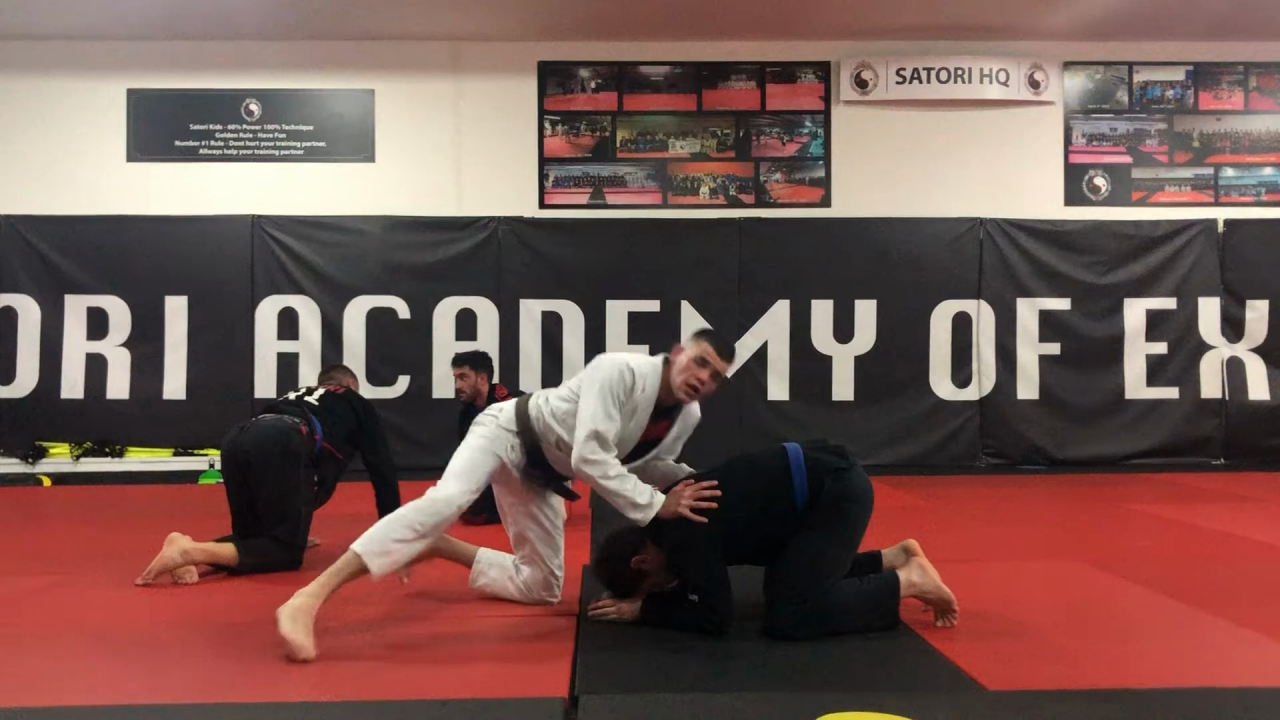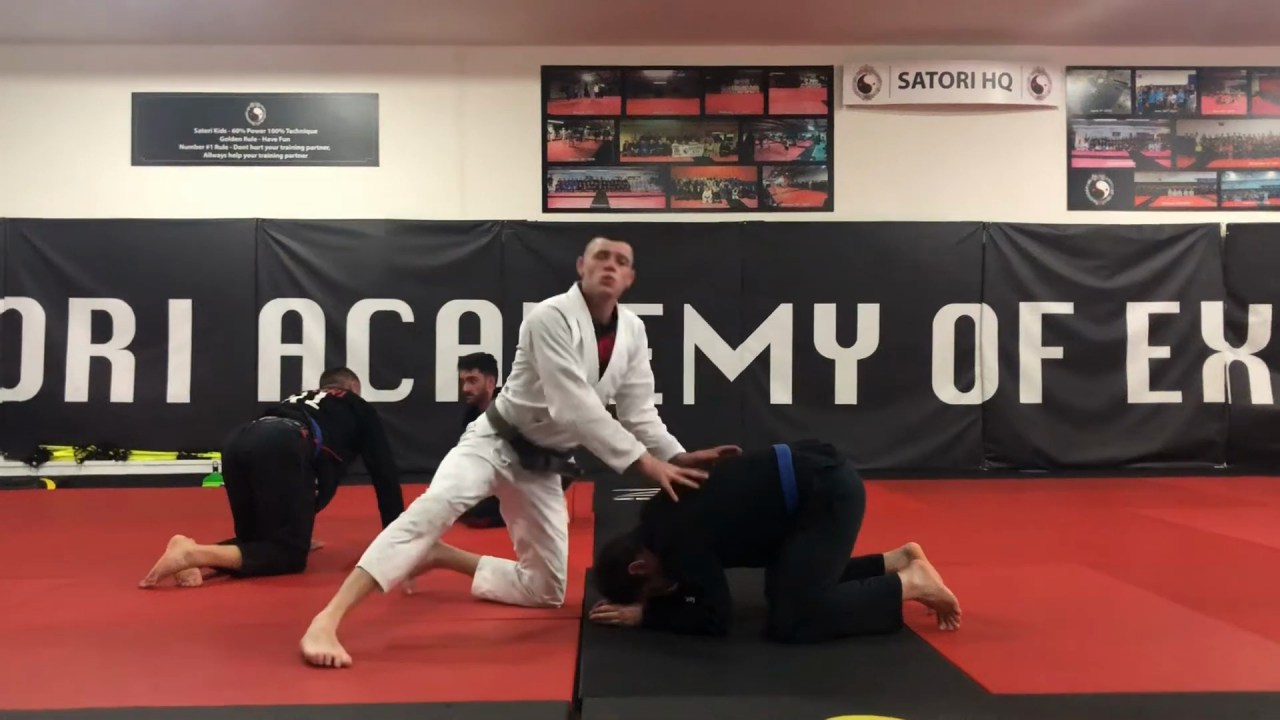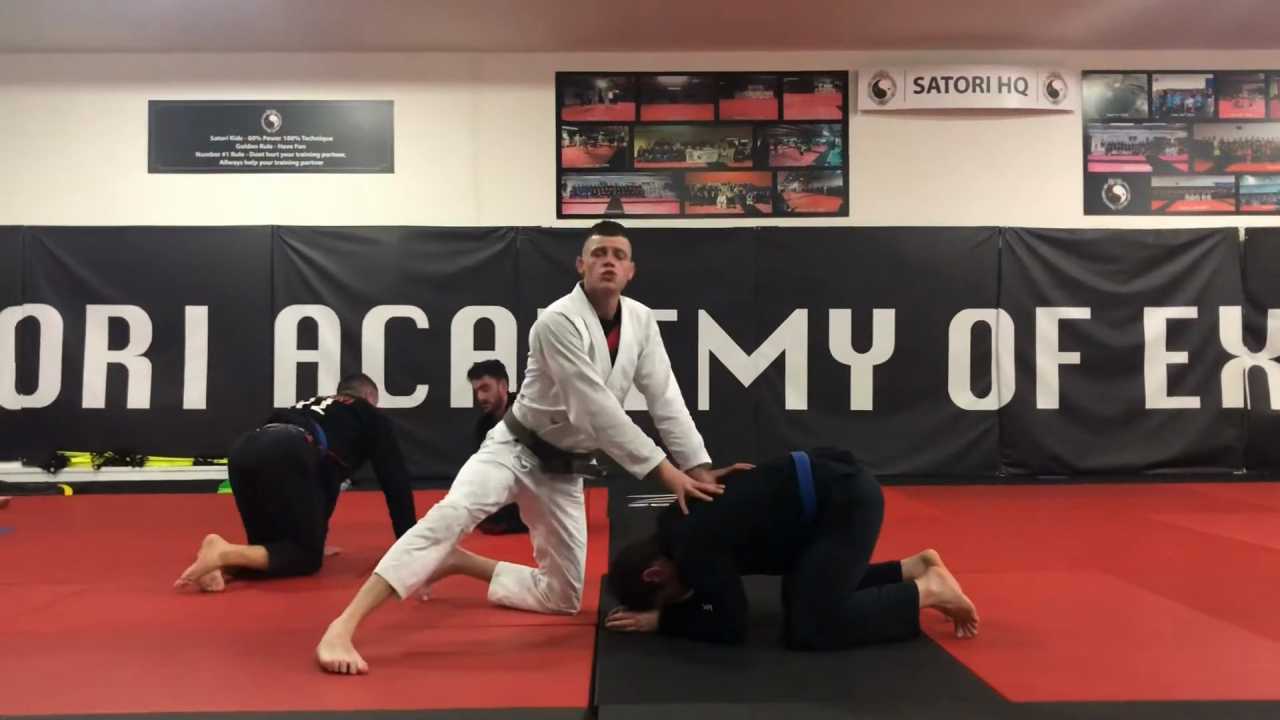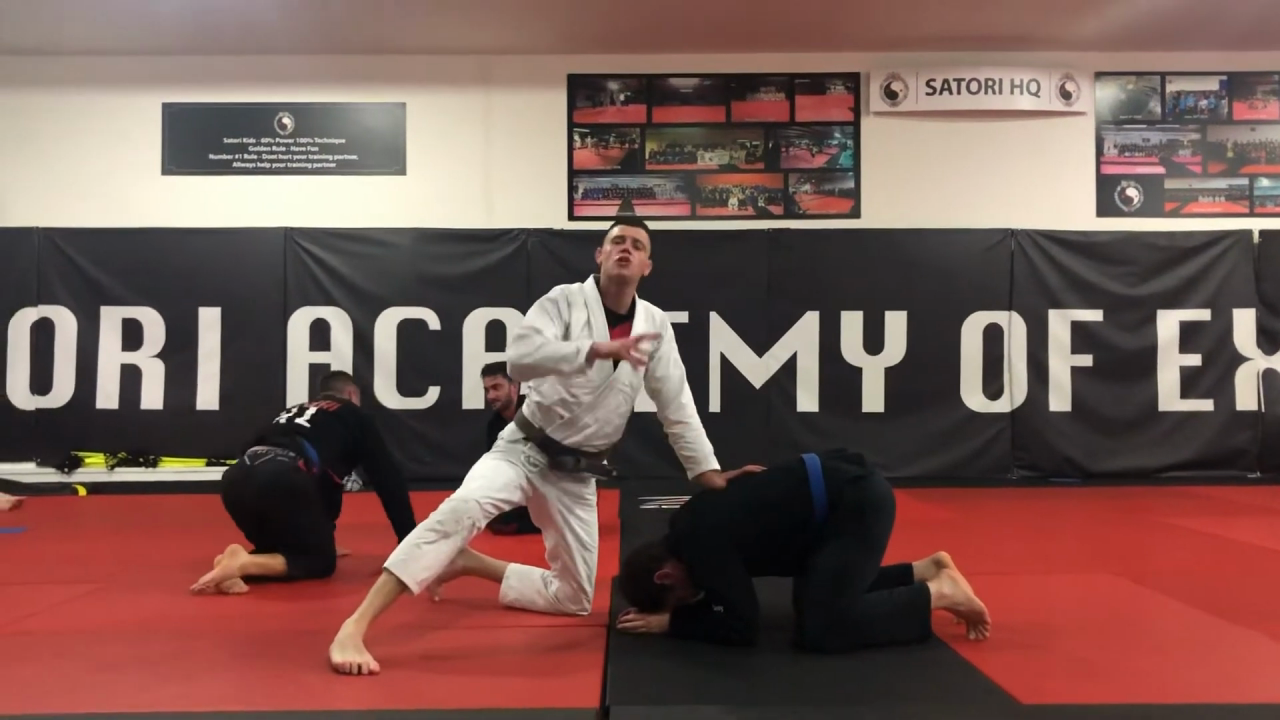
dt=0.5s
person 1, frame 1
left shoulder: (687, 414)
right shoulder: (621, 372)
left elbow: (647, 461)
right elbow: (591, 459)
left wrist: (688, 483)
right wrist: (658, 508)
left hip: (543, 474)
right hip: (509, 436)
left knee: (543, 587)
right knee: (446, 500)
left ankle: (437, 546)
right ankle: (309, 602)
person 1, frame 2
left shoulder: (633, 330)
right shoulder: (551, 317)
left elbow: (639, 411)
right elbow: (575, 406)
left wrist: (679, 457)
right wrist: (644, 462)
left hip: (542, 464)
right hip: (496, 441)
left knee: (547, 590)
right knee: (439, 504)
left ankle: (439, 556)
right ankle: (329, 619)
person 1, frame 3
left shoulder: (641, 321)
right shoulder: (559, 321)
left elbow: (665, 399)
right elbow: (596, 410)
left wrist: (698, 467)
right wrist: (663, 469)
left hip: (563, 470)
right hip: (516, 448)
left knee: (564, 596)
right knee: (454, 514)
left ankle: (456, 562)
right ankle: (343, 627)
person 1, frame 4
left shoulder: (654, 324)
right shoulder: (565, 300)
left elbow: (676, 405)
right elbow: (521, 358)
left wrist: (709, 472)
right wrist: (597, 348)
left hip: (577, 471)
right hip: (527, 448)
left knee: (576, 598)
right knee: (463, 510)
left ankle: (469, 563)
right ankle: (354, 627)
person 2, frame 1
left shoulder: (682, 535)
right shoulder: (668, 516)
left elbow: (715, 617)
right elbow: (700, 585)
left wrist: (641, 607)
right wrist: (631, 595)
left hip: (838, 492)
right hip: (823, 480)
left knee: (787, 617)
right knee: (783, 584)
left ankle: (907, 581)
right ankle: (896, 558)
person 2, frame 2
left shoulder: (675, 537)
right shoulder: (661, 520)
left elbow: (715, 618)
right elbow: (699, 588)
left wrist: (643, 612)
right wrist: (644, 600)
left hip: (828, 491)
right hip: (817, 479)
left knee: (790, 619)
right knee: (786, 586)
left ankle: (909, 583)
right ankle: (898, 560)
person 2, frame 3
left shoulder: (692, 544)
right shoulder: (677, 529)
left elbow: (732, 625)
right elbow: (717, 595)
left wrist: (658, 618)
right wrist: (662, 607)
left hip: (847, 499)
right hip: (833, 488)
left knee: (807, 626)
right knee: (801, 594)
left ankle: (927, 590)
right ankle: (916, 566)
person 2, frame 4
left shoulder: (700, 543)
right shoulder: (688, 529)
left elbow: (742, 627)
right elbow: (730, 598)
left wrist: (669, 620)
right wrist: (667, 609)
left hip: (858, 501)
right hip: (844, 489)
left knee: (819, 630)
right knee: (815, 598)
left ankle: (939, 592)
right ankle: (927, 570)
person 3, frame 1
left shoulder: (297, 397)
right shoulder: (358, 405)
right elbow: (382, 468)
left wrist: (294, 531)
left hip: (237, 440)
right hip: (281, 447)
left knee: (254, 535)
right knee: (286, 551)
left ankle: (192, 554)
right ankle: (190, 551)
person 3, frame 2
left shoulder: (299, 400)
right shoulder: (360, 409)
right elbow: (384, 472)
left wrist: (298, 532)
left hip: (238, 442)
right hip: (280, 450)
left knee: (257, 538)
right knee: (289, 554)
left ankle: (197, 558)
right ankle: (194, 554)
person 3, frame 3
left shoulder: (313, 405)
right shoulder: (370, 416)
right elbow: (395, 478)
left wrist: (312, 539)
left hip: (244, 450)
right hip: (286, 457)
left knee: (270, 543)
right knee: (306, 557)
left ankle: (222, 561)
right ankle: (224, 553)
person 3, frame 4
left shoulder: (294, 412)
right shoulder: (356, 418)
right elbow: (389, 480)
left wrist: (319, 538)
left hip: (237, 479)
right hip: (282, 482)
left knee: (281, 548)
right knee: (320, 562)
left ankle: (235, 562)
right ankle: (242, 563)
